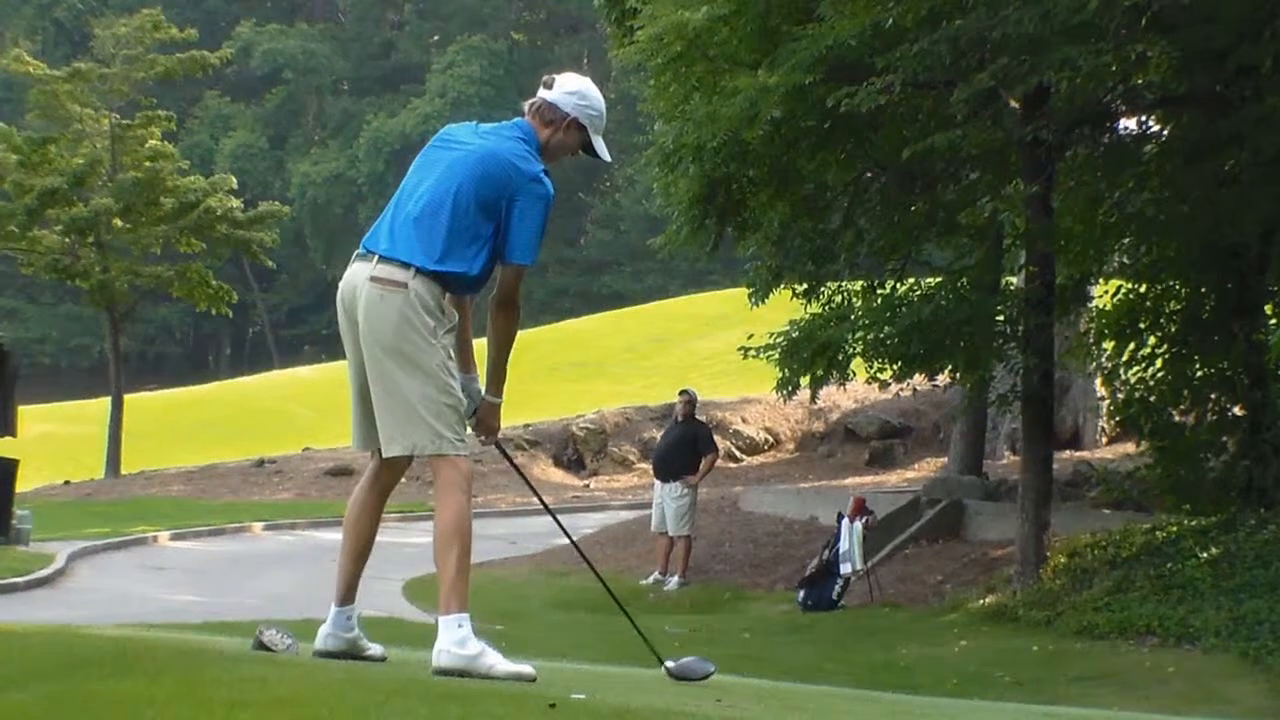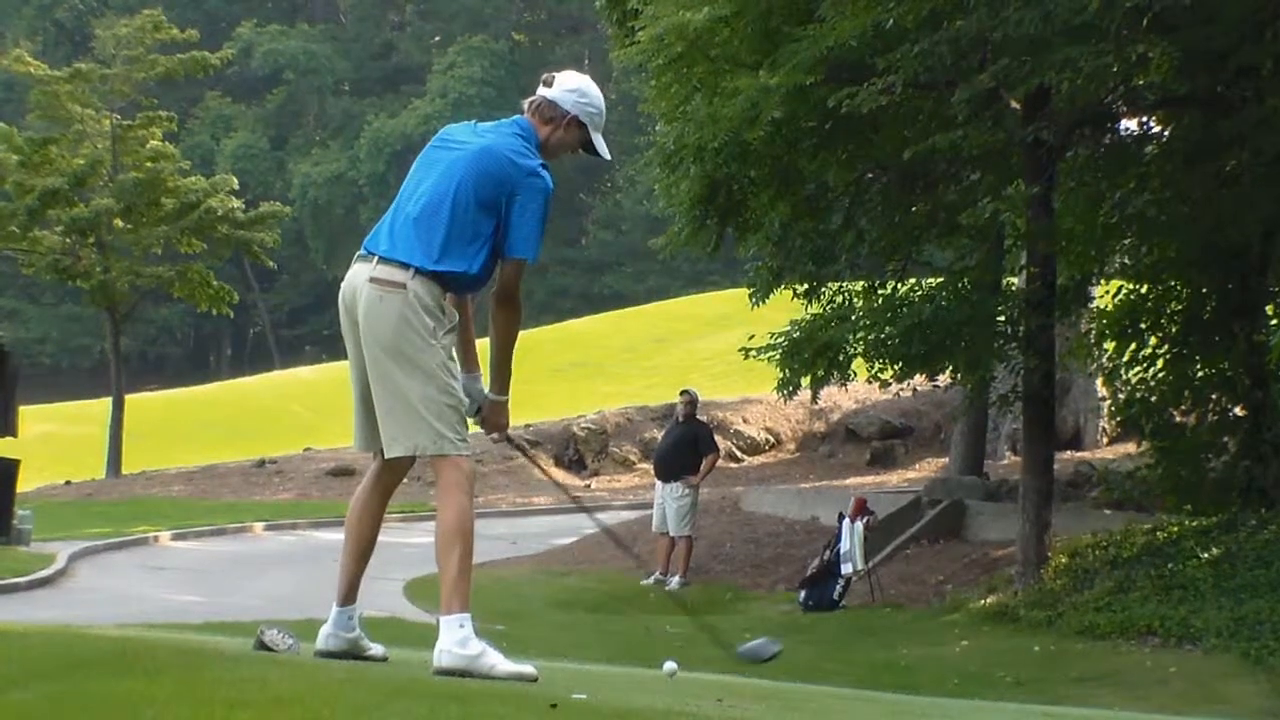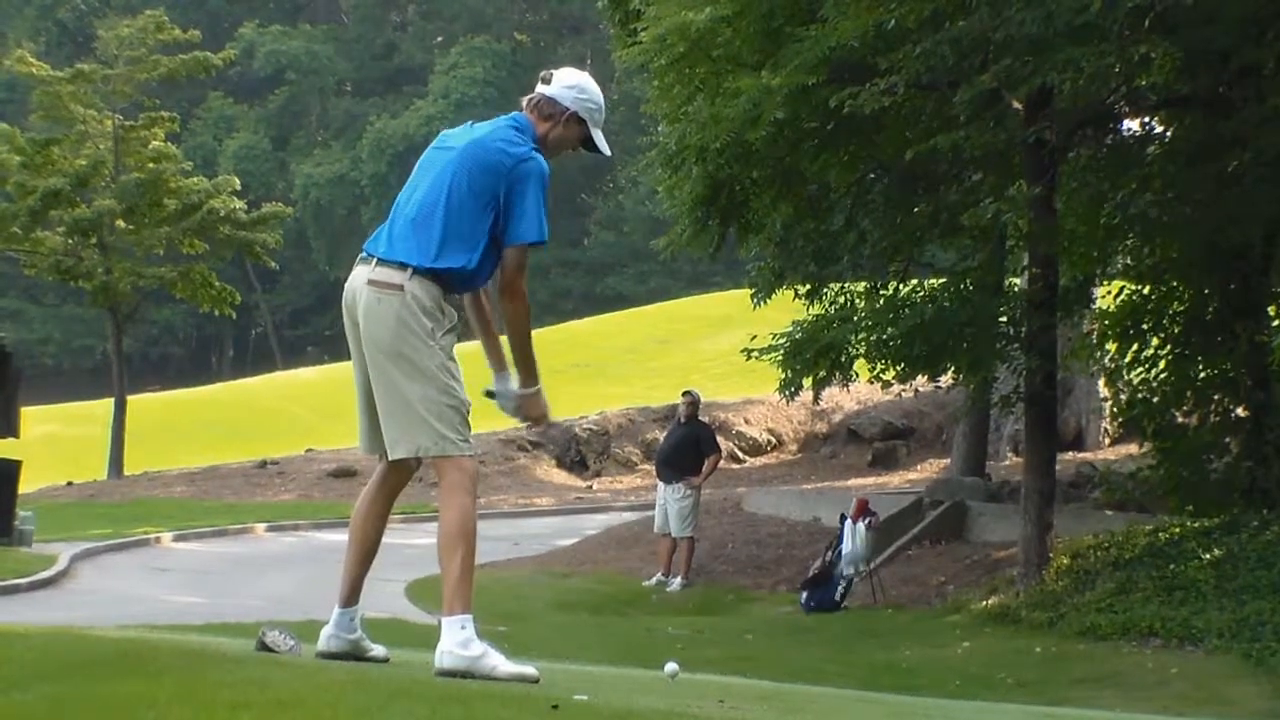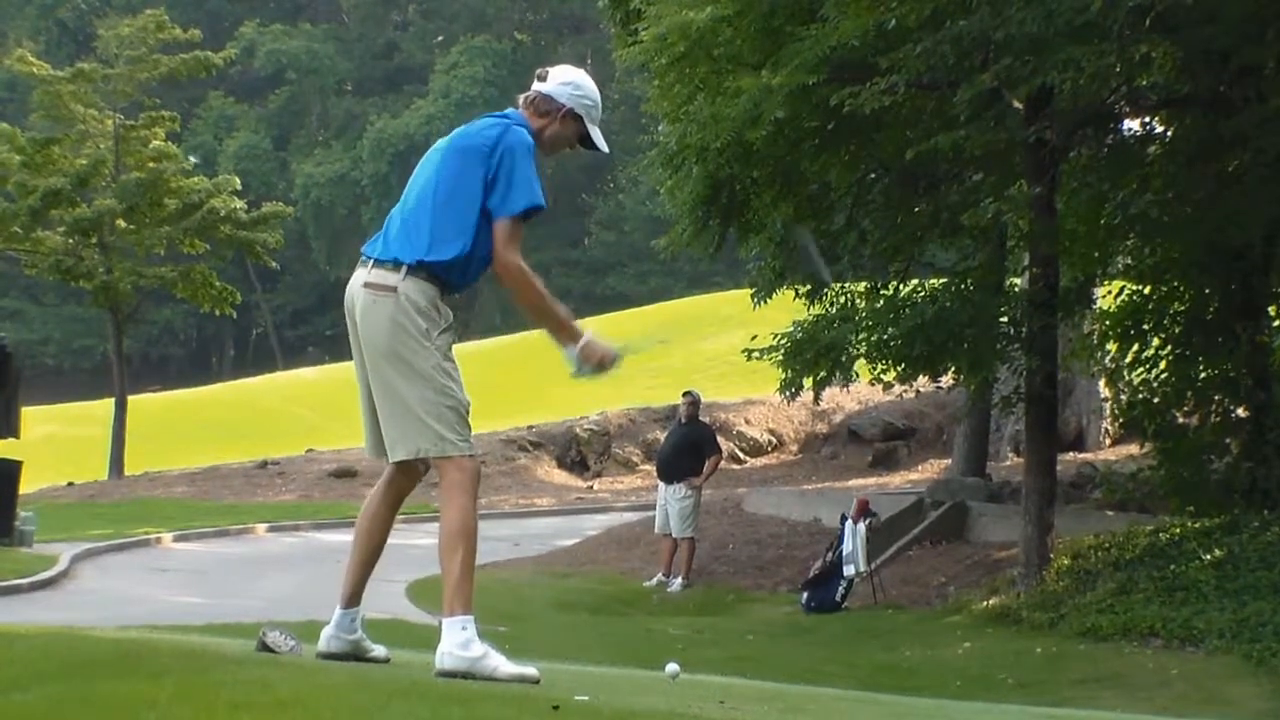
dt=1s
person 1, frame 1
left shoulder: (457, 134)
right shoulder: (531, 179)
right elbow: (505, 299)
left wrist: (465, 369)
right wrist: (491, 396)
left hip: (360, 282)
right hip: (405, 300)
left knee: (386, 463)
right knee: (452, 466)
left ankle: (339, 623)
right ankle: (455, 637)
person 1, frame 2
left shoulder: (458, 134)
right shoulder: (530, 174)
right elbow: (505, 295)
left wrist: (468, 371)
right wrist: (498, 394)
left hip: (363, 284)
right hip: (405, 301)
left knee: (389, 462)
right knee: (454, 467)
left ankle: (340, 622)
right ankle: (456, 637)
person 1, frame 3
left shoulder: (463, 135)
right shoulder: (526, 163)
right elbow: (510, 287)
left wrist: (499, 372)
right wrist: (528, 386)
left hip: (367, 287)
right hip: (407, 301)
left knee: (394, 465)
right knee: (457, 469)
left ankle: (342, 624)
right ankle: (458, 639)
person 1, frame 4
left shoulder: (476, 135)
right shoulder: (512, 142)
left elbow: (492, 256)
right elbow: (507, 262)
left wrist: (564, 336)
right wrist: (577, 341)
left hip: (373, 291)
right hip: (404, 298)
left knee: (404, 468)
right knee: (458, 468)
left ankle: (343, 624)
right ankle: (459, 640)
person 2, frame 1
left shoulder: (698, 428)
right shoulder: (673, 425)
left elbow: (712, 454)
left wrist: (697, 478)
right wrist: (657, 477)
left hip: (680, 487)
right hip: (661, 484)
left knee: (681, 533)
right knee: (662, 531)
left ankle: (680, 576)
right ankle: (661, 573)
person 2, frame 2
left shoulder: (699, 428)
right shoulder: (673, 424)
left elbow: (713, 455)
left wrist: (698, 478)
right wrist: (659, 478)
left hip: (681, 487)
right hip: (662, 485)
left knee: (682, 533)
right knee: (663, 531)
left ankle: (681, 576)
right ankle: (662, 573)
person 2, frame 3
left shoulder: (701, 429)
right shoulder: (676, 425)
left elbow: (715, 455)
left wrist: (700, 479)
right wrist: (661, 479)
left hip: (683, 488)
right hip: (664, 486)
left knee: (684, 534)
right knee: (665, 532)
left ankle: (683, 577)
right ankle: (664, 574)
person 2, frame 4
left shoulder: (702, 430)
right shoulder: (677, 426)
left elbow: (716, 456)
left wrist: (701, 479)
right wrist: (661, 479)
left hip: (683, 489)
right hip: (665, 486)
left knee: (684, 534)
right knee: (666, 532)
left ankle: (683, 578)
right ankle: (664, 574)
